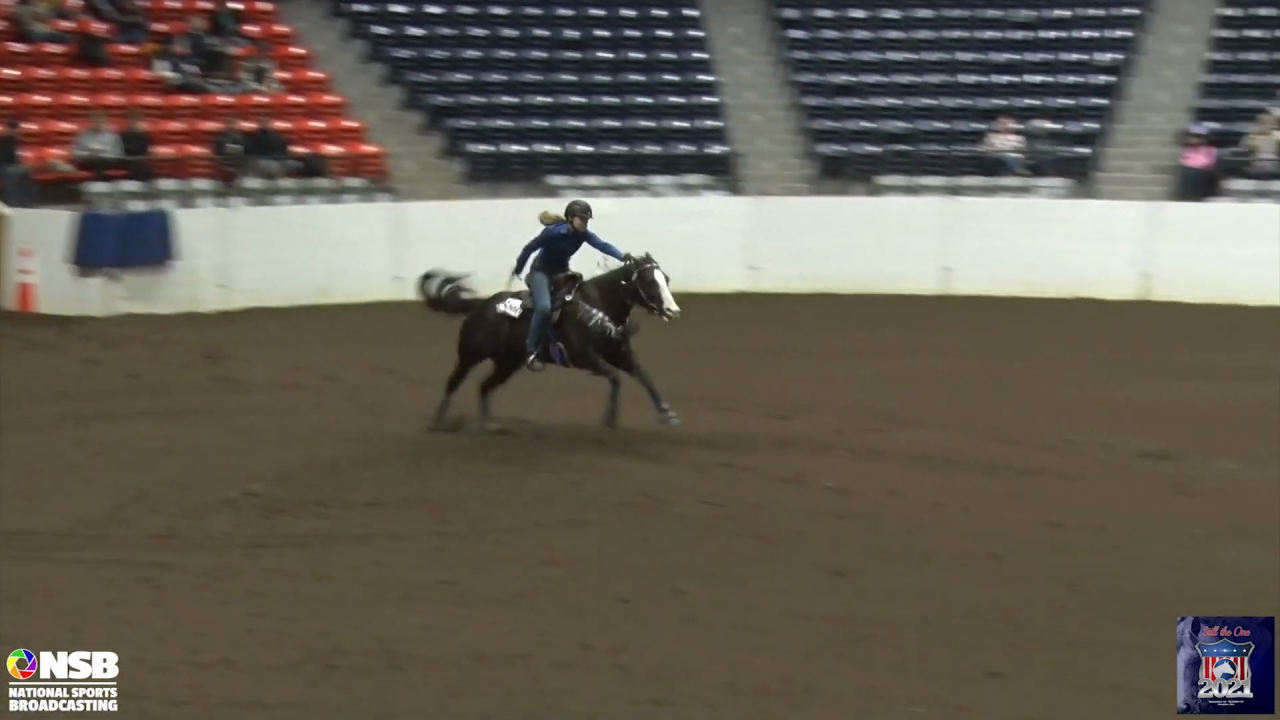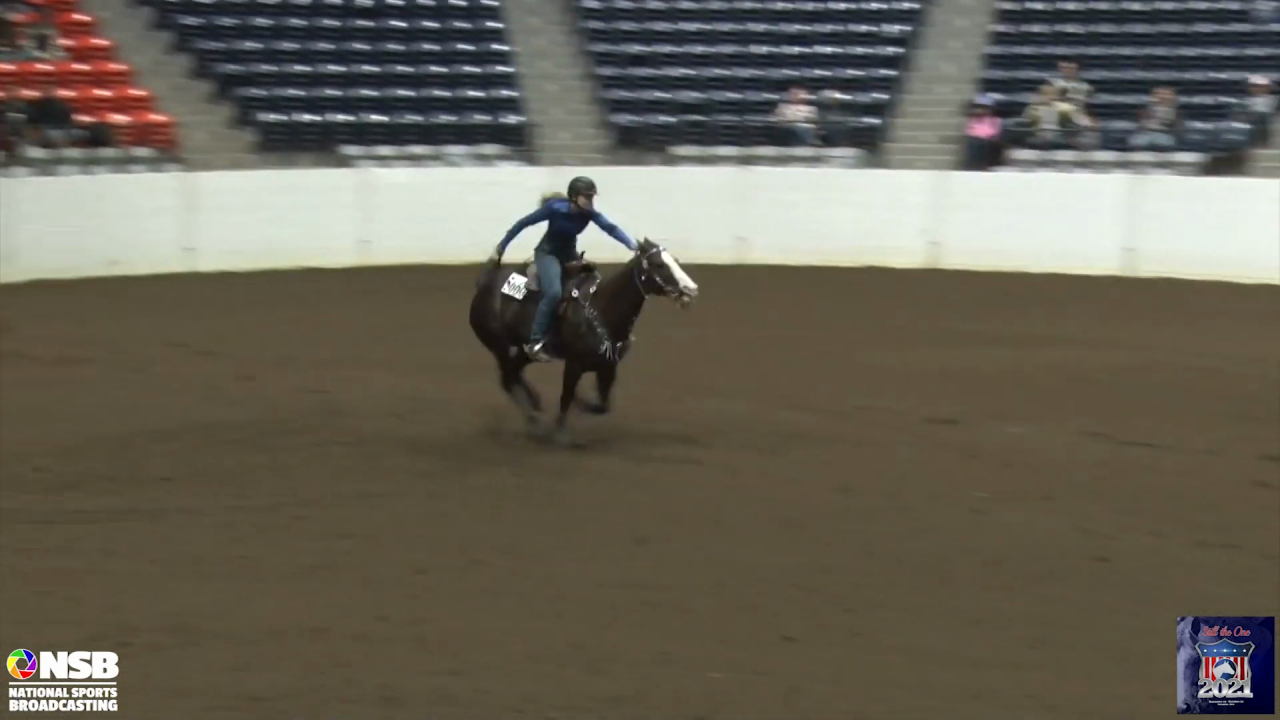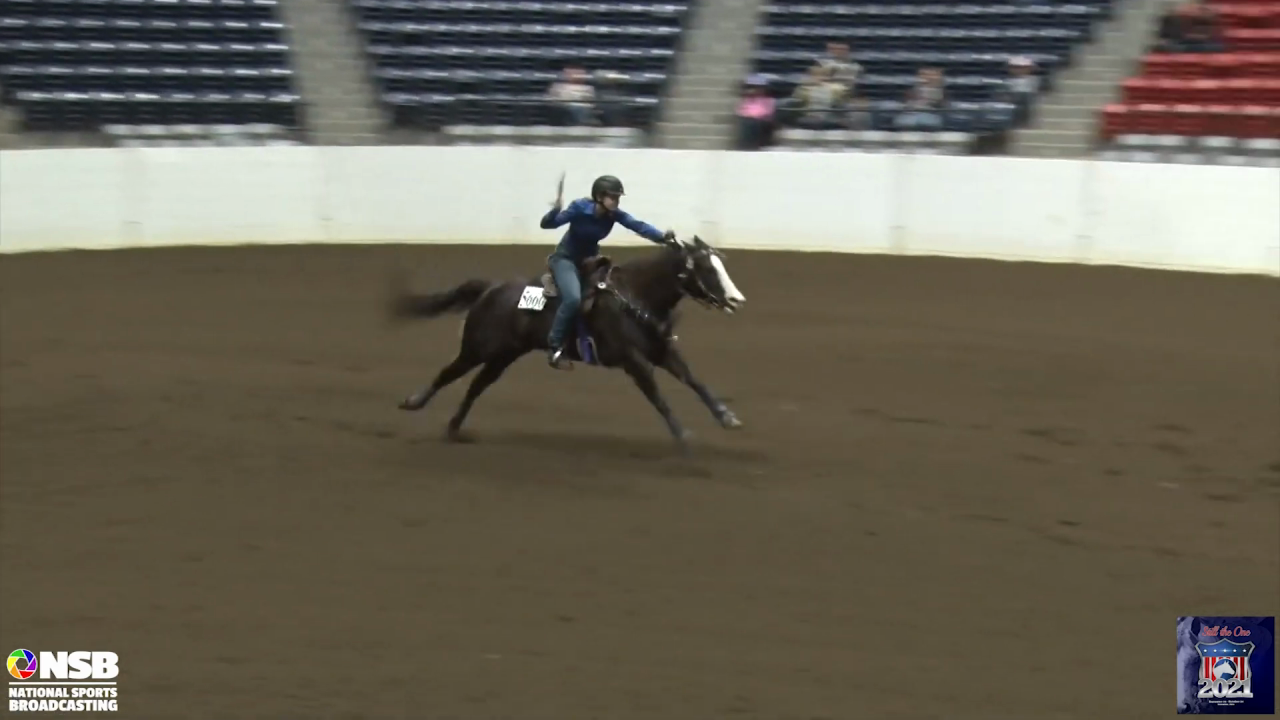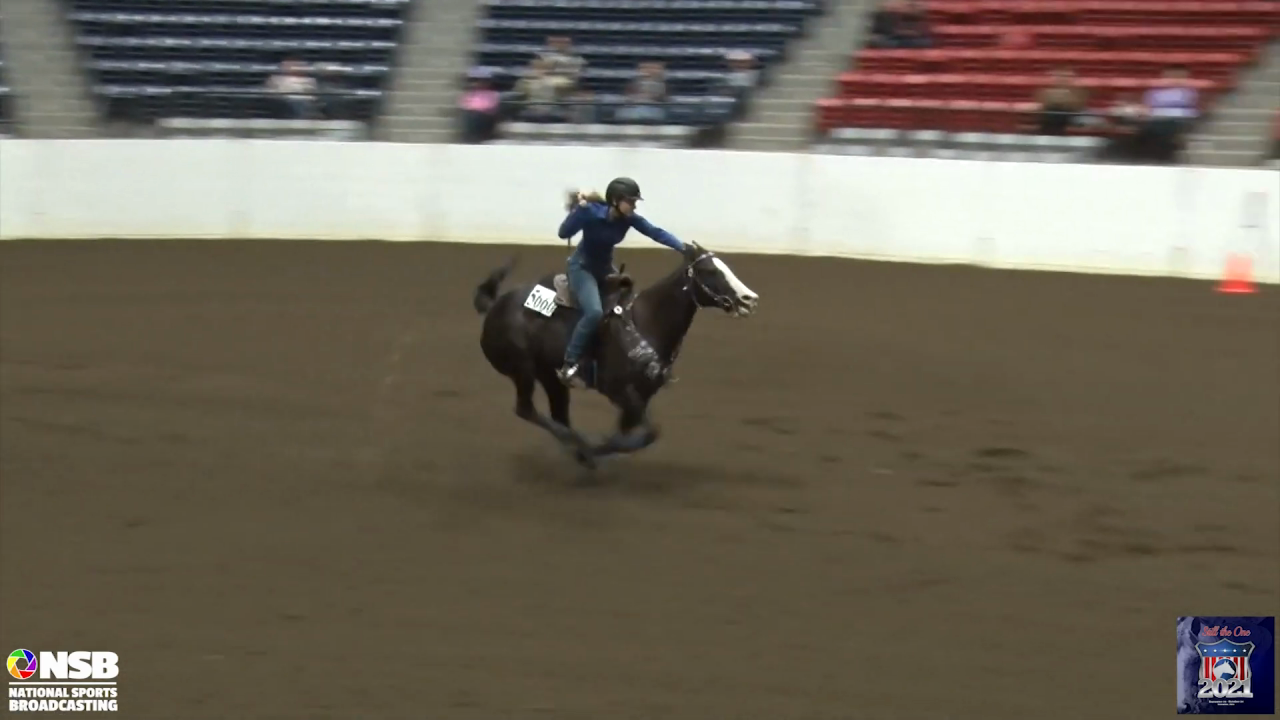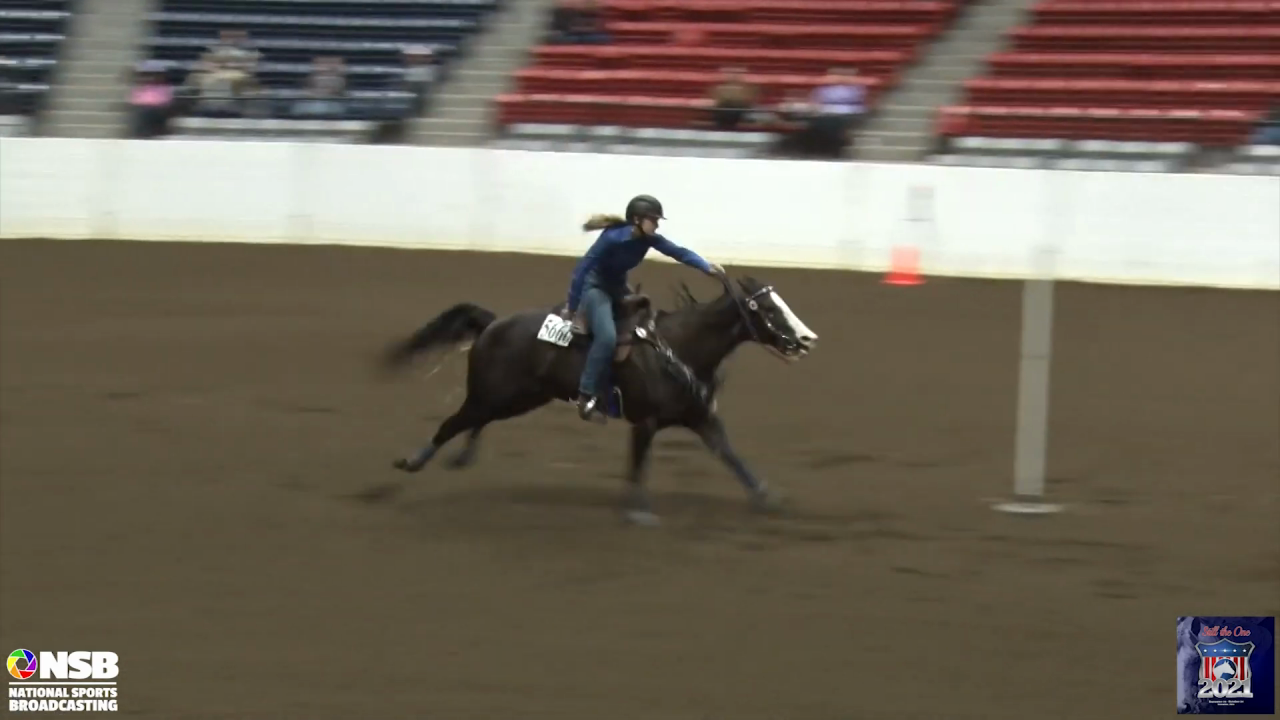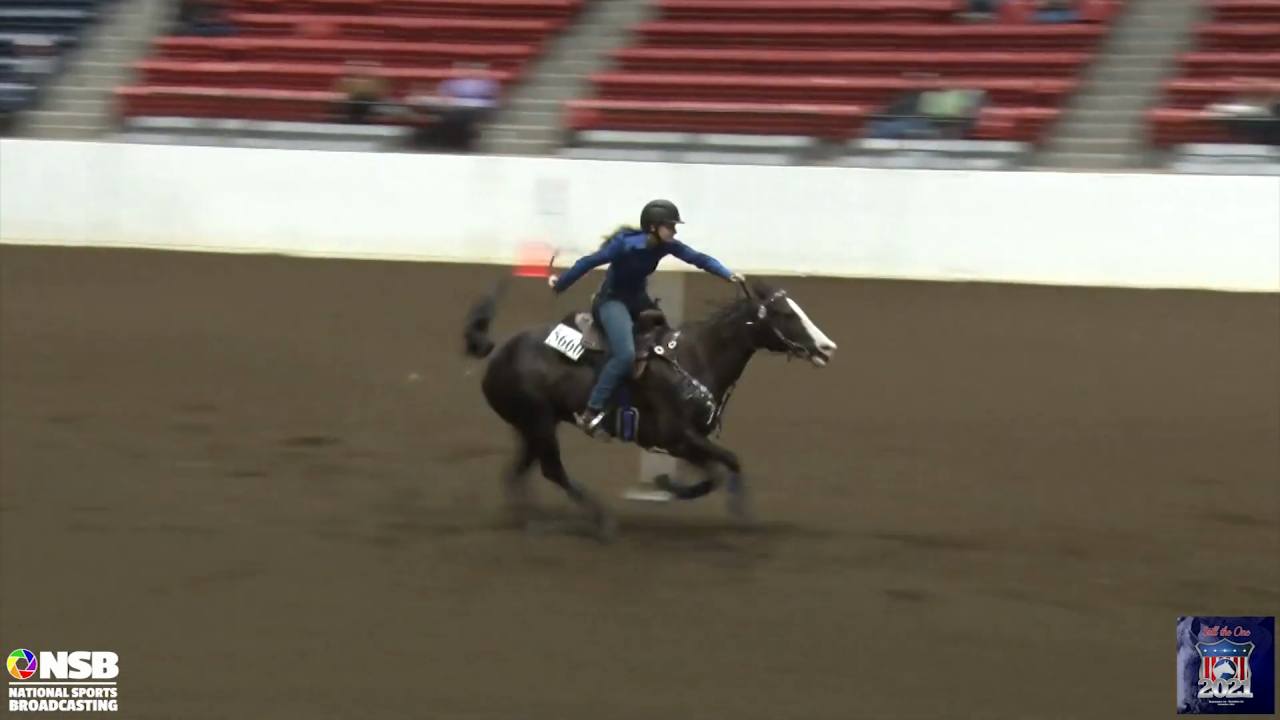
dt=0.2s
person 1, frame 1
left shoulder: (583, 233)
right shoulder: (553, 231)
left elbow: (602, 246)
right elbow: (529, 248)
left wrist: (622, 256)
right wrist: (518, 269)
left hip: (561, 272)
right hip: (540, 272)
right knee: (544, 307)
right ankle: (532, 352)
person 1, frame 2
left shoulder: (589, 213)
right shoulder: (555, 208)
left elbow: (610, 228)
right elbow: (524, 222)
left wrist: (632, 245)
right wrist: (501, 248)
left hip: (569, 254)
right hip: (547, 254)
right knee: (555, 293)
right ankle: (535, 341)
person 1, frame 3
left shoulder: (614, 214)
right shoulder: (579, 209)
left elbow: (639, 226)
right elbow: (548, 223)
left wrist: (662, 236)
right wrist: (555, 211)
left hip: (589, 259)
right hip: (565, 259)
right knee: (573, 298)
right ankle: (555, 346)
person 1, frame 4
left shoulder: (629, 218)
right shoulder: (592, 213)
left elbow: (656, 232)
right elbow: (563, 233)
left wrist: (681, 246)
right wrist: (577, 209)
left hip: (604, 268)
right hip: (582, 268)
right knee: (594, 312)
right ankle: (569, 363)
person 1, frame 5
left shoulder: (649, 238)
right shoulder: (612, 237)
left elbow: (679, 252)
right elbow: (583, 267)
left wrist: (709, 268)
right wrist: (572, 304)
left hip: (618, 289)
right hip: (594, 288)
right knee: (607, 338)
right ankle: (587, 395)
person 1, frame 6
left shoulder: (666, 245)
right shoulder: (625, 244)
left elbow: (699, 258)
right elbow: (587, 263)
left wrist: (728, 274)
right wrist: (560, 284)
left hip: (638, 299)
right hip: (612, 301)
right knee: (626, 355)
right ankle: (592, 411)
